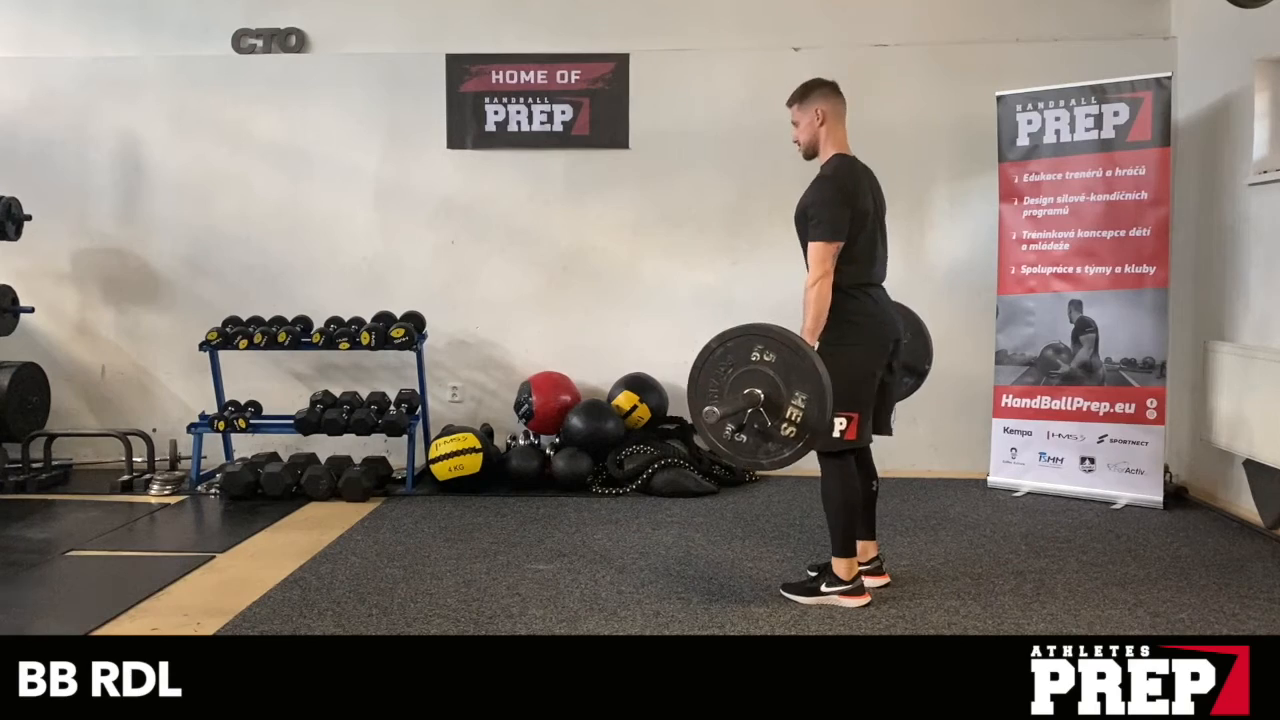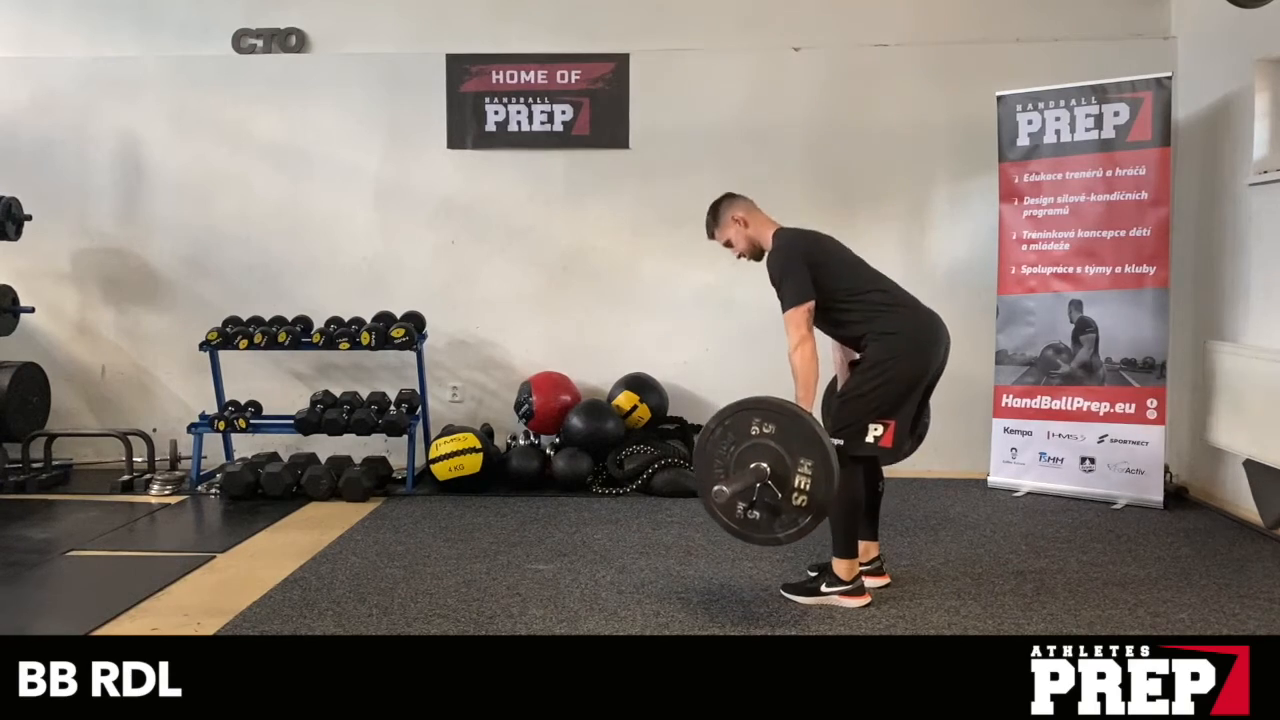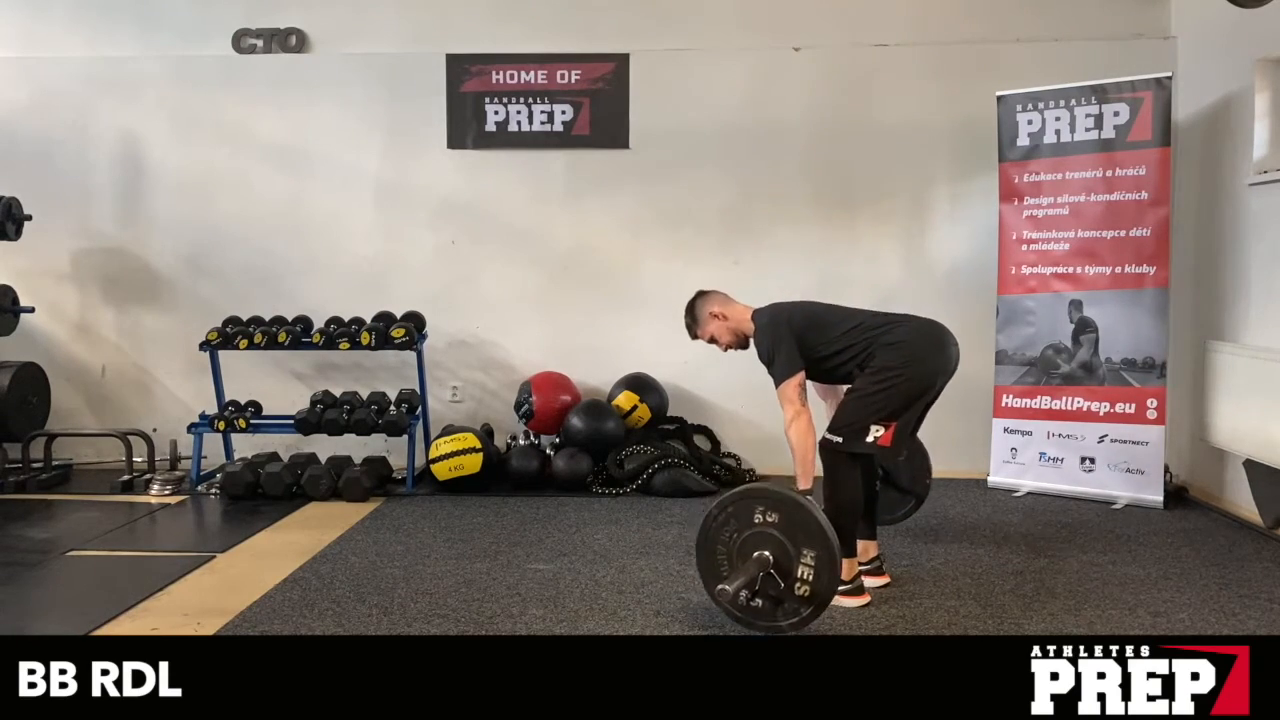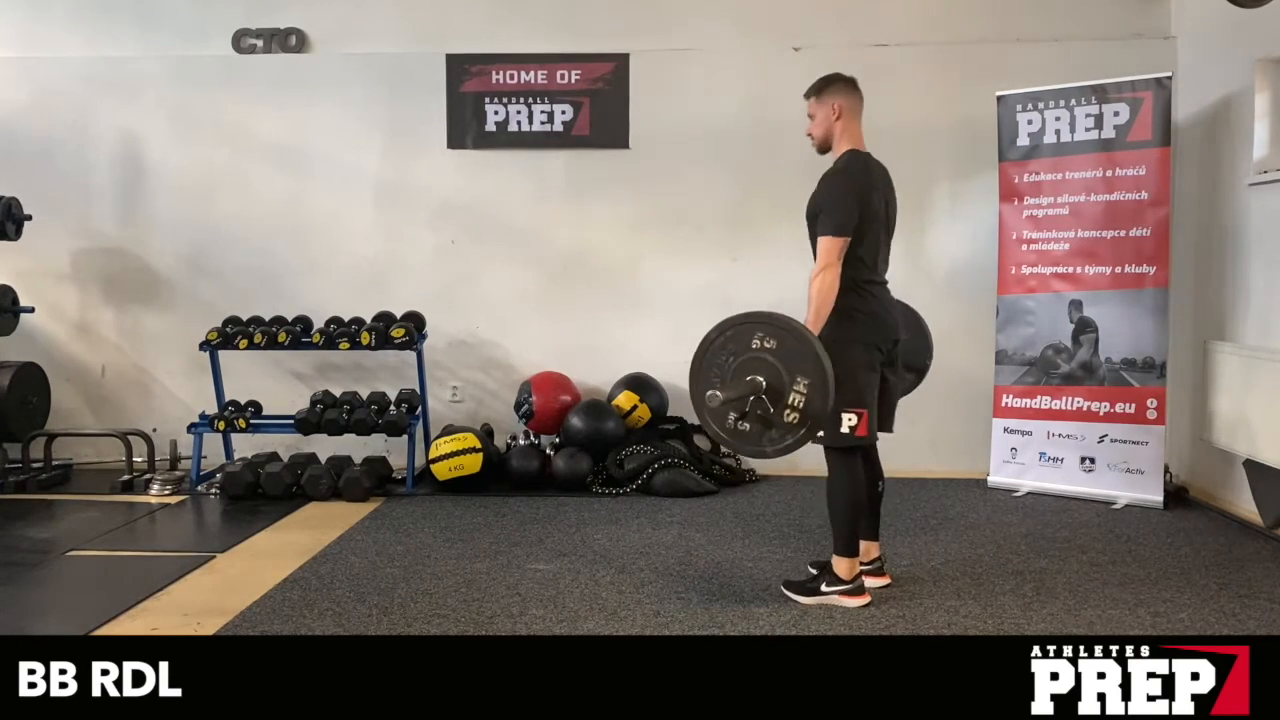
dt=0.7s
person 1, frame 1
left shoulder: (830, 184)
right shoulder: (861, 177)
left elbow: (821, 276)
left wrist: (804, 349)
left hip: (850, 334)
right hip: (876, 325)
left knee: (835, 450)
right knee: (854, 447)
left ankle: (844, 578)
right ankle: (867, 558)
person 1, frame 2
left shoulder: (784, 254)
right shoulder: (801, 245)
left elbow: (801, 339)
right elbow: (842, 326)
right wrist: (849, 392)
left hip: (903, 342)
right hip: (926, 335)
left knee: (842, 446)
right knee: (859, 444)
left ankle: (844, 579)
right ankle: (868, 559)
person 1, frame 3
left shoulder: (770, 330)
right shoulder: (785, 321)
left elbow: (796, 415)
right elbow: (833, 390)
left wrist: (803, 493)
left hip: (914, 354)
right hip: (932, 347)
left knee: (839, 447)
right knee: (853, 444)
left ankle: (844, 577)
right ankle: (868, 559)
person 1, frame 4
left shoulder: (841, 178)
right shoulder: (874, 174)
left elbow: (828, 267)
left hip: (852, 330)
right hip: (878, 322)
left knee: (843, 447)
right knee: (859, 443)
left ankle: (844, 577)
right ankle: (869, 559)
